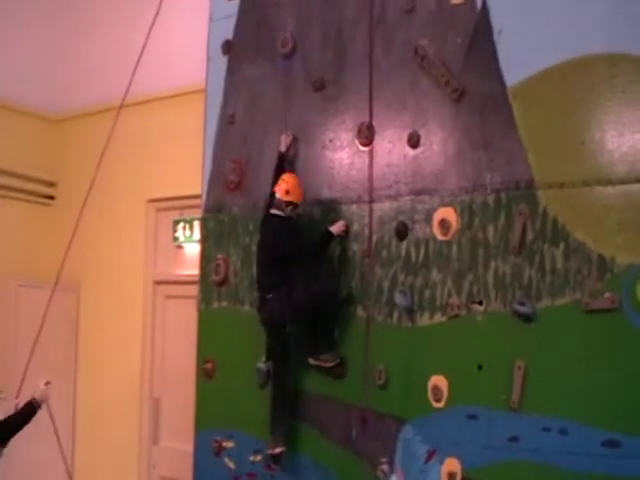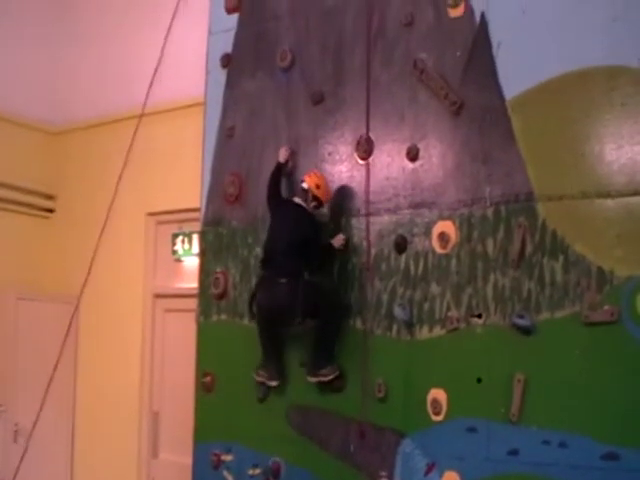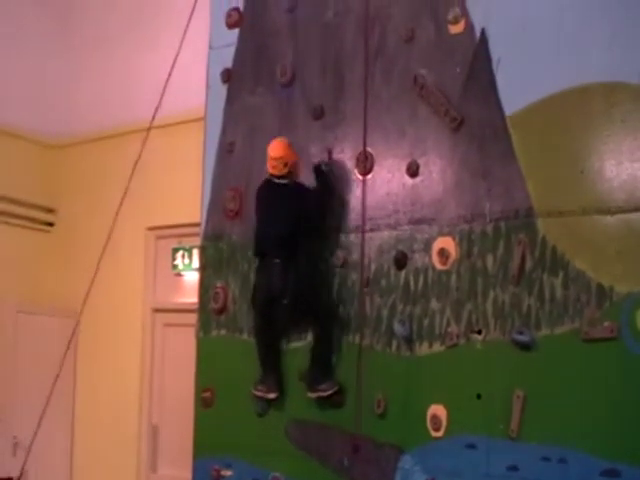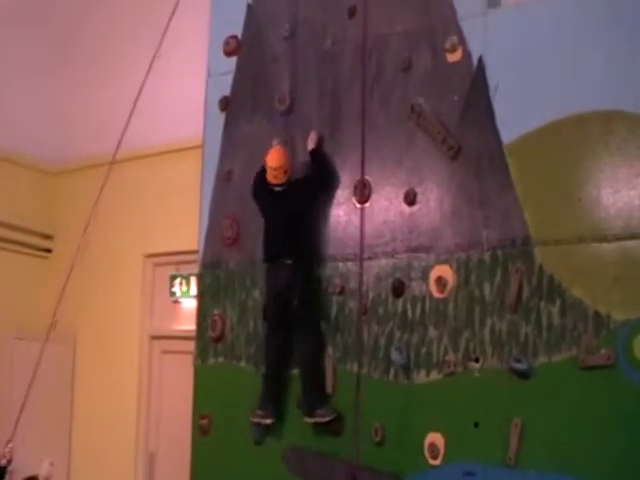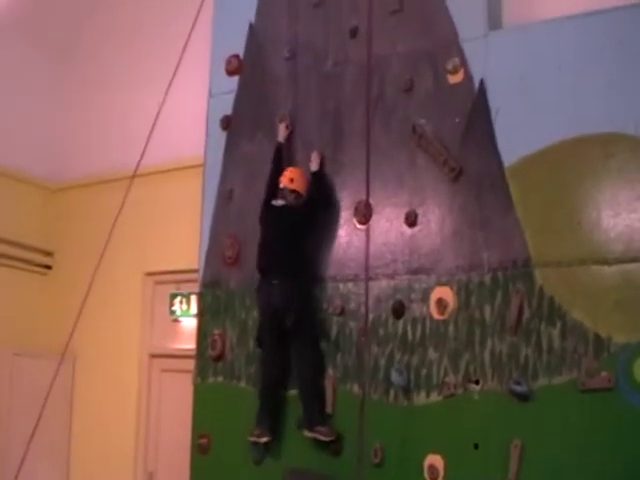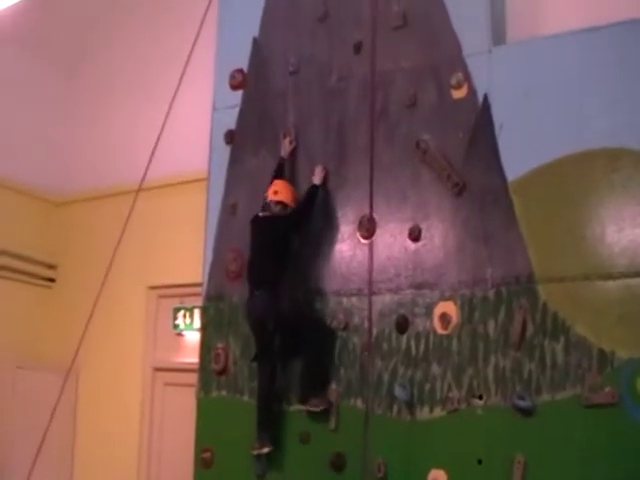
dt=0.7s
person 1, frame 1
left shoulder: (268, 218)
right shoulder: (288, 227)
left elbow: (277, 183)
right elbow: (306, 254)
left wrist: (283, 154)
right wrist: (331, 233)
left hip: (267, 303)
right hip: (285, 300)
left knee: (280, 369)
left ankle: (276, 437)
right ankle: (321, 351)
person 1, frame 2
left shoulder: (280, 208)
right shoulder: (311, 223)
left elbow: (271, 192)
right elbow: (313, 263)
left wrist: (281, 164)
right wrist: (332, 246)
left hip: (266, 289)
right hip: (291, 290)
left knee: (265, 313)
right knee: (333, 307)
left ankle: (271, 366)
right ankle: (319, 366)
person 1, frame 3
left shoulder: (263, 190)
right shoulder: (297, 194)
right elbow: (318, 203)
right wrist: (319, 171)
left hip: (264, 271)
right hip: (287, 271)
left knee: (265, 325)
right knee: (322, 321)
left ankle: (269, 381)
right ankle: (318, 380)
person 1, frame 4
left shoulder: (264, 195)
right shoulder: (299, 192)
left elbow: (257, 184)
right elbow: (325, 178)
left wrist: (269, 162)
right wrist: (313, 149)
left hip: (274, 272)
right hip: (298, 271)
left knee: (275, 340)
right knee: (308, 338)
left ankle: (268, 406)
right ankle: (313, 405)
person 1, frame 5
left shoulder: (267, 210)
right shoulder: (297, 215)
left elbow: (274, 176)
right elbow: (317, 200)
left wrist: (280, 143)
right wrist: (316, 170)
left hip: (267, 290)
right hip: (292, 290)
left knee: (272, 358)
right knee: (306, 354)
left ankle: (264, 425)
right ankle: (314, 421)
person 1, frame 6
left shoulder: (257, 221)
right shoulder: (279, 225)
left elbow: (275, 186)
right elbow: (302, 212)
left wrist: (283, 157)
right wrist: (316, 183)
left hip: (254, 302)
right hip: (273, 300)
left knee: (266, 368)
left ankle: (263, 436)
right ankle: (310, 395)
